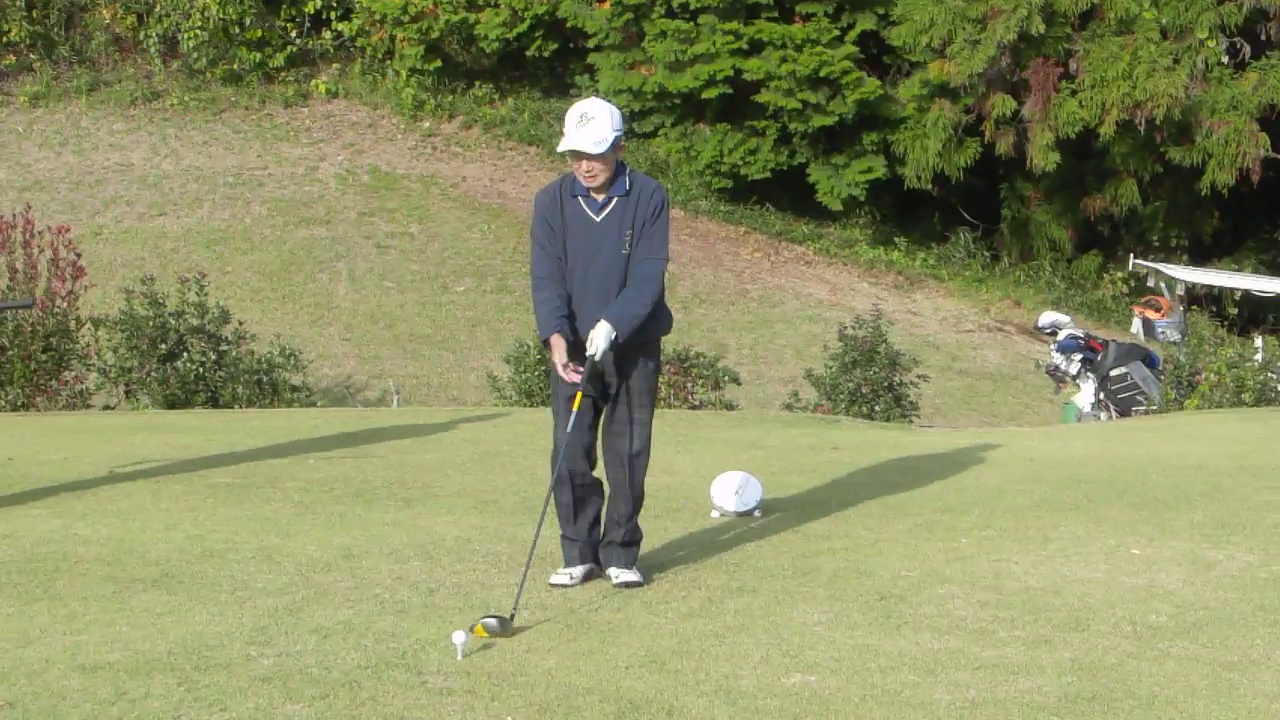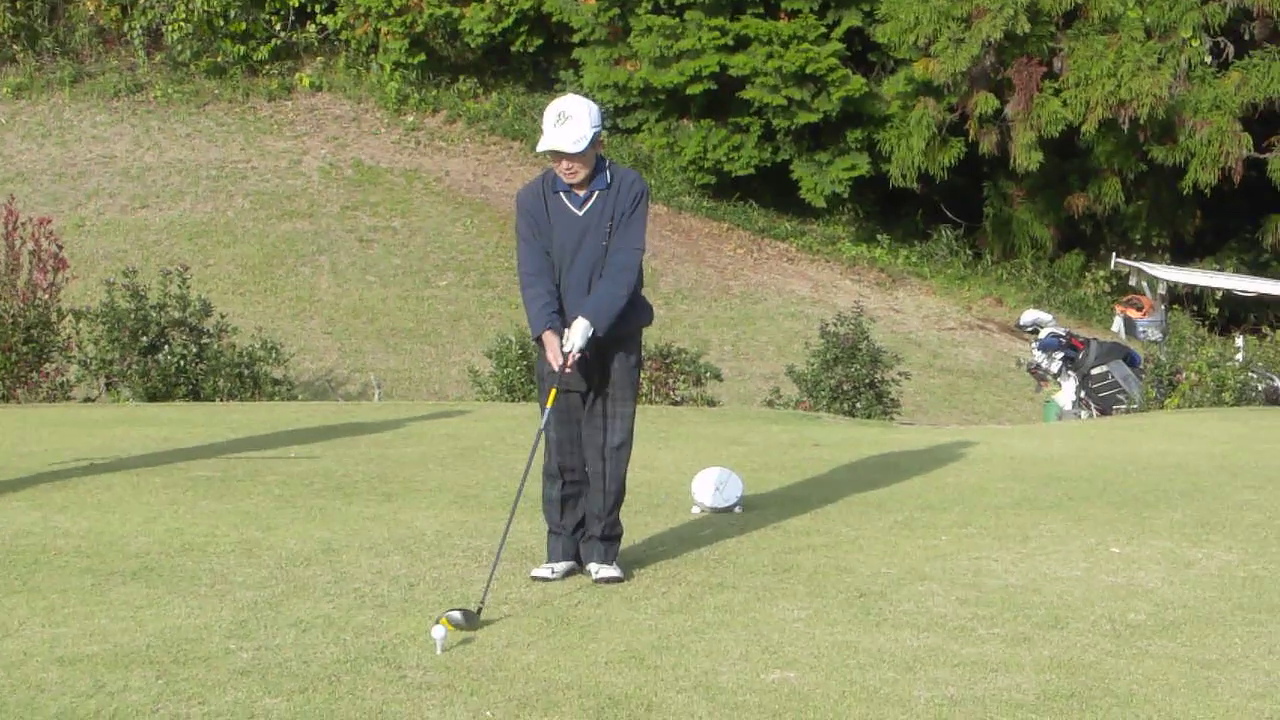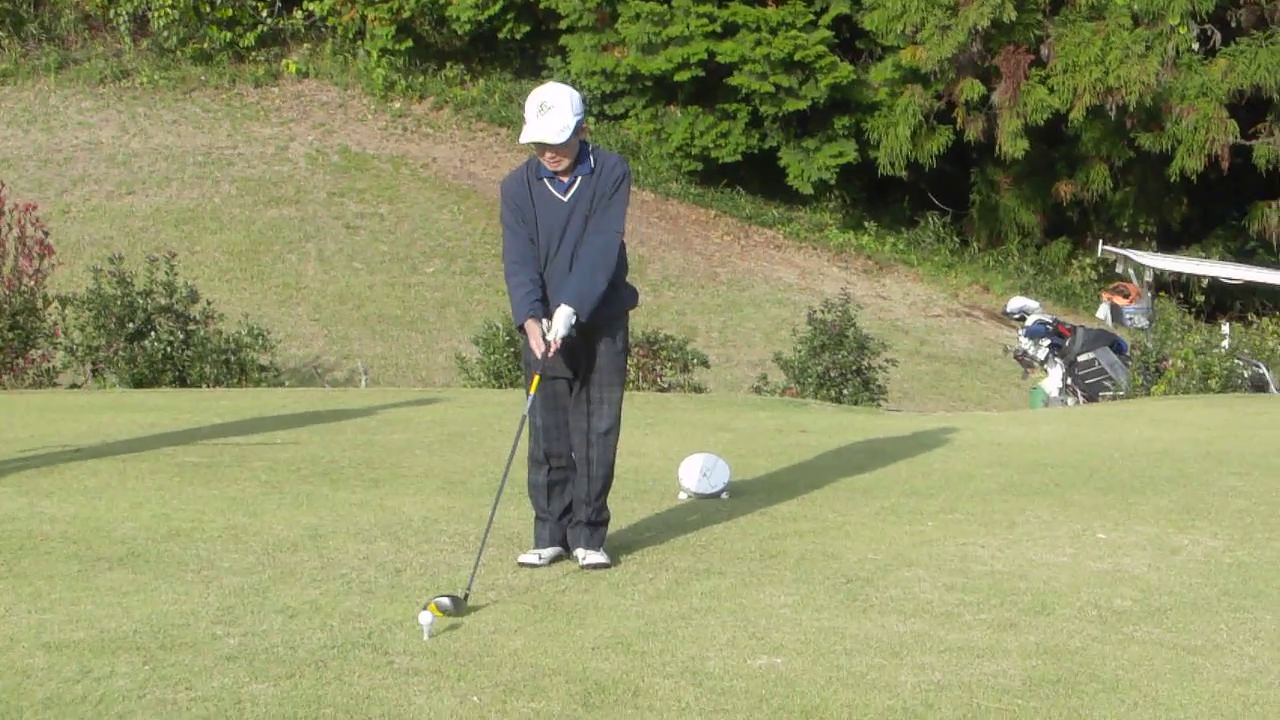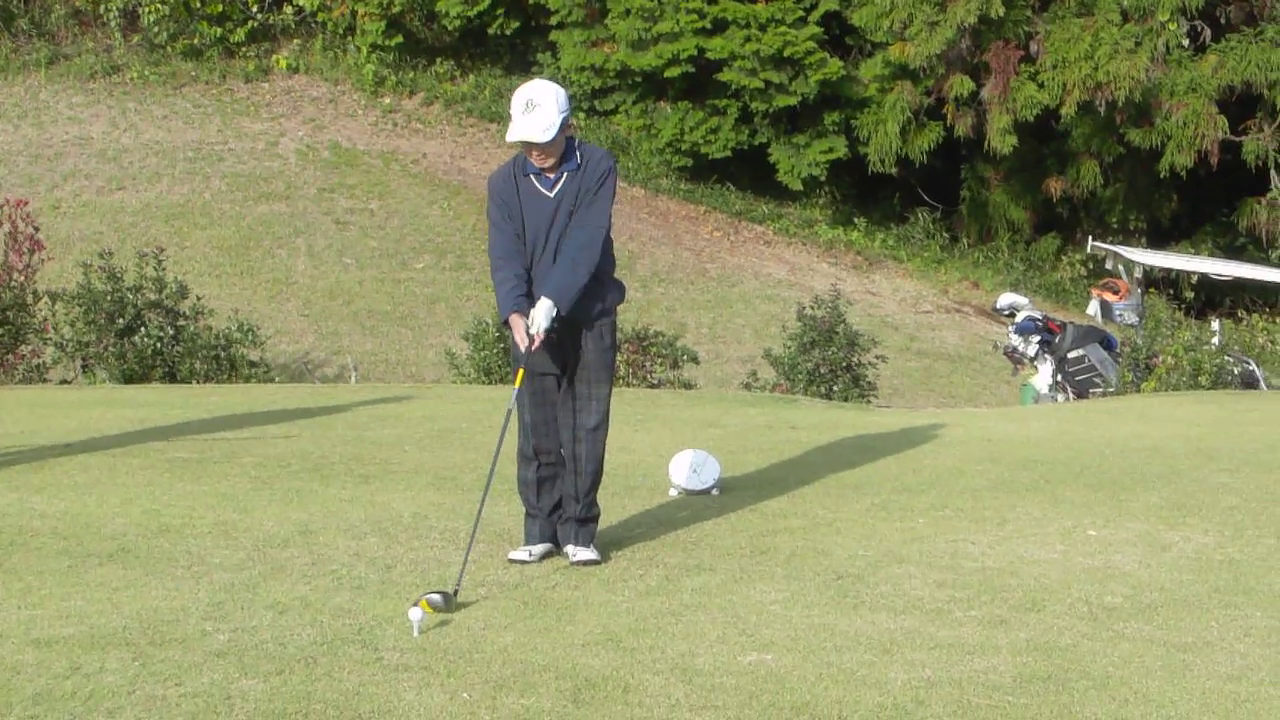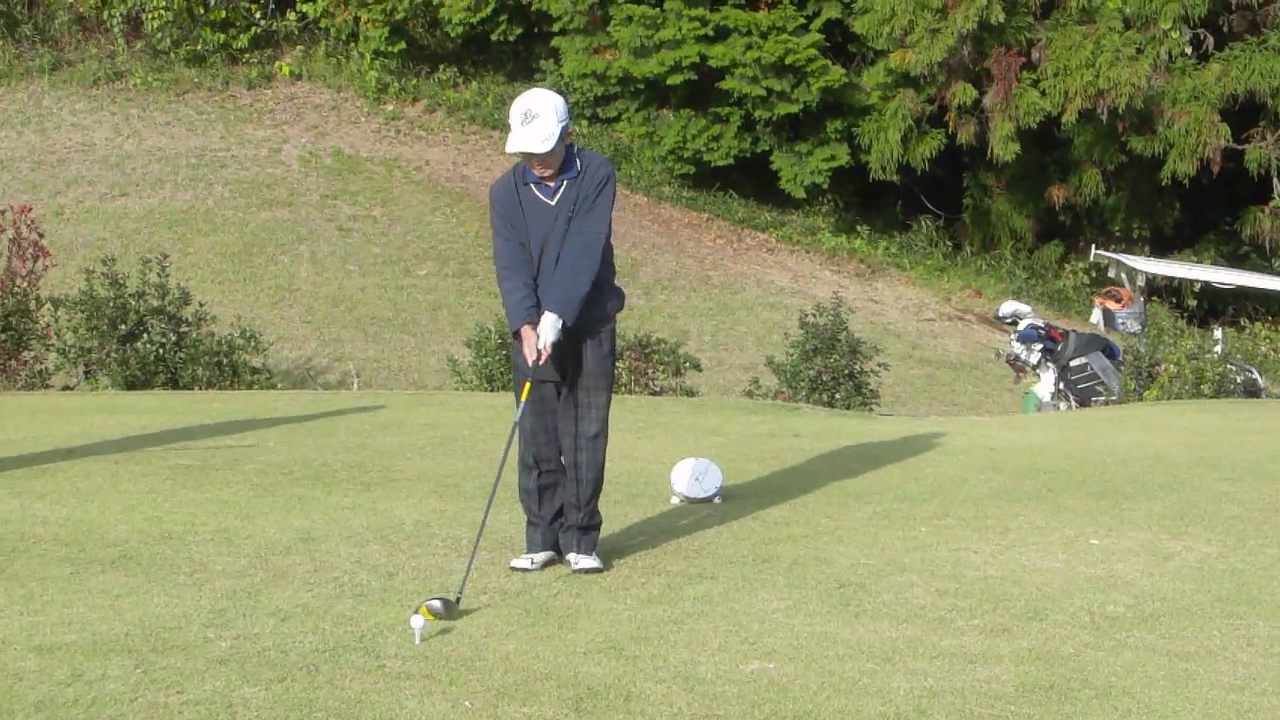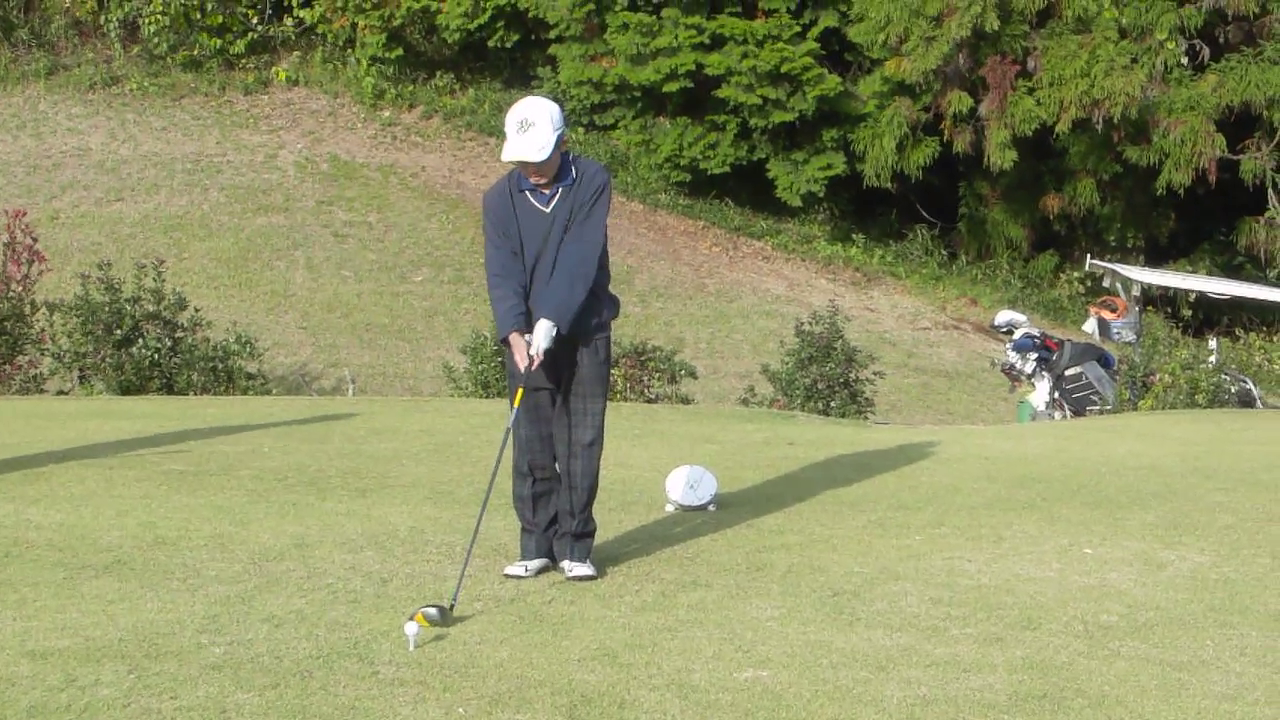
dt=0.2s
person 1, frame 1
left shoulder: (648, 197)
right shoulder: (551, 200)
left elbow: (649, 273)
right elbow: (546, 275)
left wrist: (612, 325)
right wrist: (555, 335)
left hip: (633, 344)
right hip: (574, 346)
left knee: (628, 454)
right knee: (572, 454)
left ankle: (621, 553)
right ankle: (580, 552)
person 1, frame 2
left shoulder: (629, 189)
right shoulder: (533, 198)
left elbow: (624, 266)
right elbow: (534, 273)
left wrist: (588, 322)
right wrist: (548, 332)
left hip: (616, 339)
right hip: (558, 341)
left knee: (609, 449)
right knee: (562, 450)
left ankle: (600, 548)
right ankle: (563, 548)
person 1, frame 3
left shoulder: (612, 172)
right shoulder: (517, 185)
left elbow: (602, 248)
right elbow: (519, 260)
left wrist: (571, 309)
right wrist: (530, 320)
left hip: (602, 324)
right hip: (543, 327)
left knee: (596, 433)
right knee: (548, 436)
left ankle: (588, 535)
right ankle: (550, 534)
person 1, frame 4
left shoulder: (597, 167)
right shoulder: (504, 181)
left elbow: (585, 244)
right elbow: (505, 255)
left wrist: (551, 302)
right wrist: (515, 313)
left hip: (589, 319)
right hip: (531, 320)
left knee: (585, 429)
right knee: (537, 432)
left ankle: (578, 530)
right ankle: (540, 529)
person 1, frame 5
left shoulder: (597, 174)
right shoulder: (506, 190)
left elbow: (584, 252)
right elbow: (511, 265)
left wrist: (556, 317)
right wrist: (525, 326)
left hip: (589, 327)
right hip: (534, 331)
left knee: (585, 437)
right knee: (537, 439)
left ankle: (580, 538)
right ankle: (542, 537)
person 1, frame 6
left shoulder: (592, 181)
right shoulder: (499, 198)
left elbow: (579, 260)
right elbow: (502, 272)
left wrist: (550, 324)
right wrist: (515, 332)
left hip: (584, 333)
right hip: (526, 337)
left knee: (580, 445)
right knee: (532, 447)
left ankle: (574, 546)
right ankle: (536, 545)
